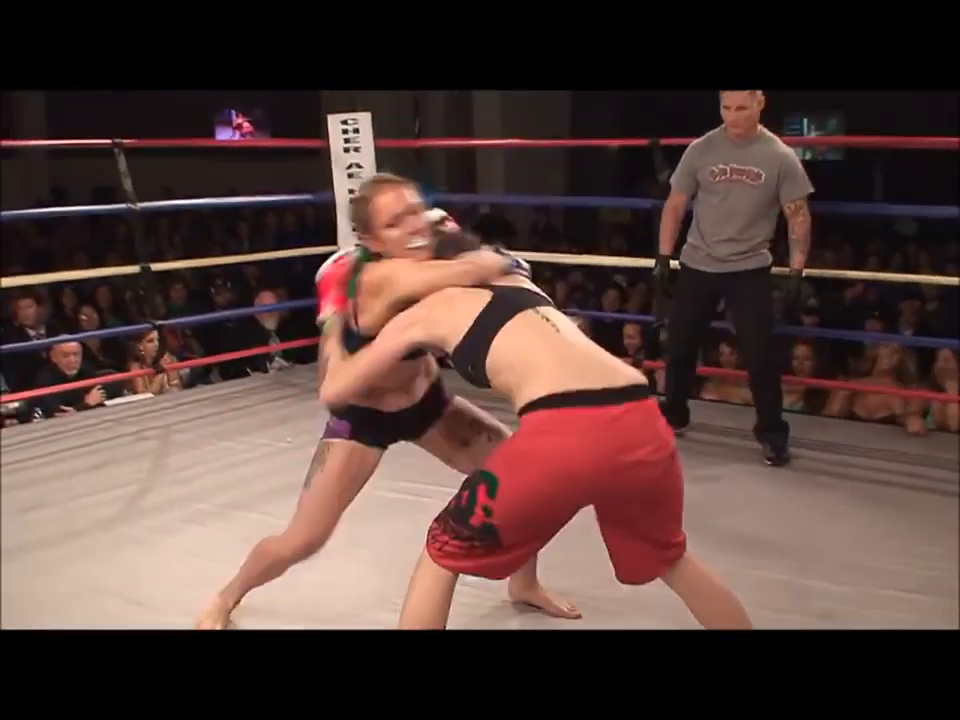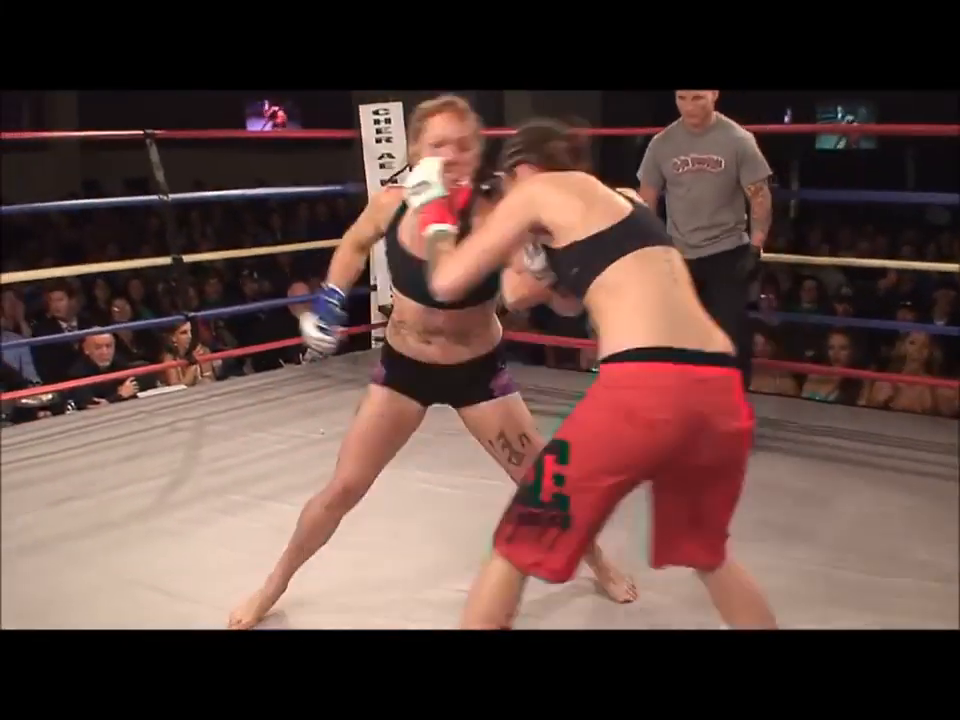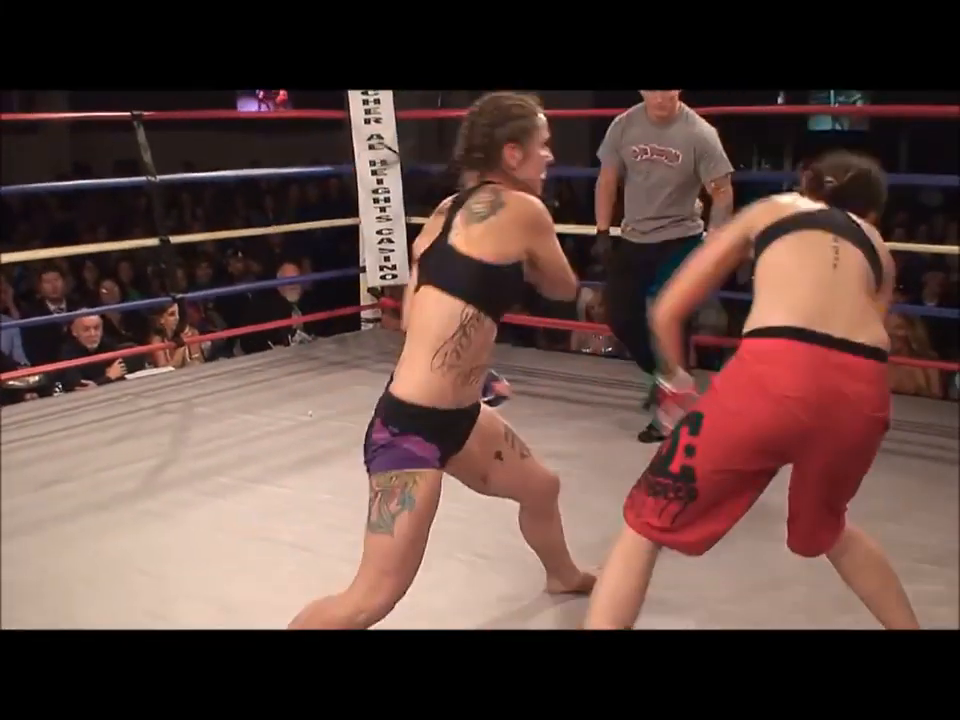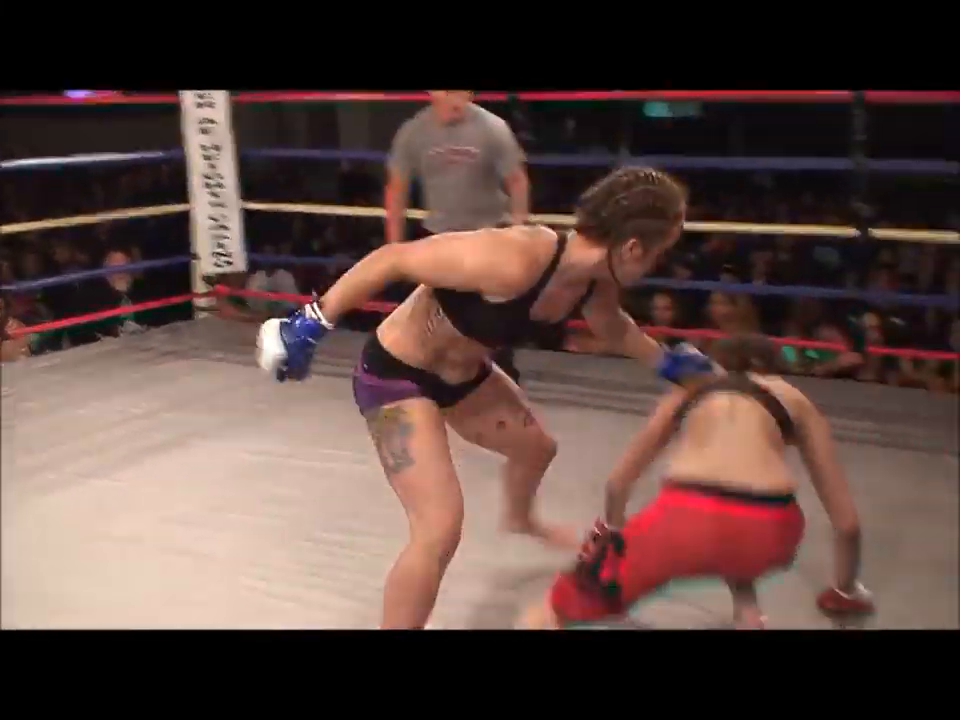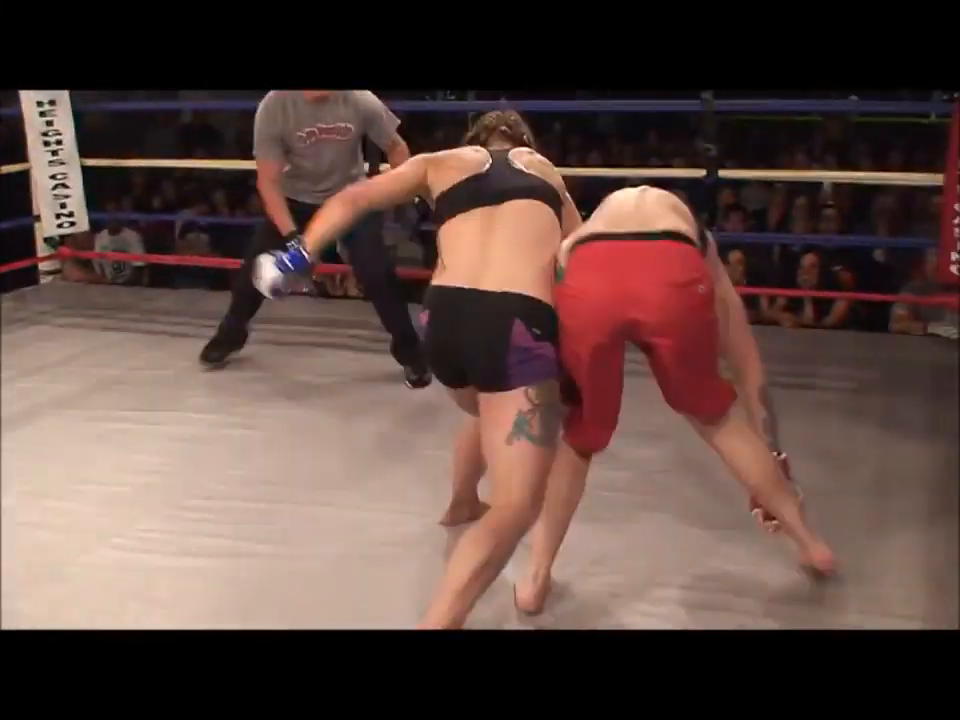
dt=0.5s
person 1, frame 1
left shoulder: (426, 264)
right shoulder: (376, 276)
right elbow: (476, 266)
right wrist: (503, 262)
left hip: (426, 402)
right hip: (359, 415)
right knee: (301, 540)
left ankle: (524, 584)
right ankle: (228, 596)
person 1, frame 2
right shoulder: (391, 201)
right elbow: (353, 246)
right wrist: (329, 298)
left hip: (479, 370)
right hip: (403, 364)
right knee: (343, 488)
left ankle: (593, 559)
right ankle: (275, 584)
person 1, frame 3
left shoulder: (449, 212)
right shoulder: (523, 211)
right elbow: (563, 289)
left hip: (454, 414)
right hip: (411, 424)
left knee: (542, 487)
right knee: (374, 596)
left ankle: (564, 577)
person 1, frame 4
left shoulder: (597, 275)
right shoulder: (513, 259)
left elbow: (615, 327)
right elbow: (390, 259)
left wrist: (671, 362)
right wrist: (313, 321)
left hip: (461, 373)
right hip: (398, 378)
left knee: (538, 447)
right knee: (440, 532)
left ankle: (519, 519)
person 1, frame 5
left shoulder: (443, 163)
right shoulder: (542, 165)
left elbow: (353, 199)
left wrist: (298, 253)
left hip: (451, 324)
right hip: (519, 324)
left knee: (491, 416)
right knee: (516, 513)
right ankle: (435, 626)
person 2, frame 1
left shoulder: (422, 315)
right shoulder: (515, 281)
left elbow: (333, 390)
left hip: (561, 436)
right hip: (640, 424)
left knee: (441, 557)
right knee: (670, 560)
person 2, frame 2
left shoulder: (540, 192)
right shoulder: (626, 200)
left elbow: (446, 286)
left wrist: (434, 215)
left hip: (642, 393)
right hip: (719, 394)
left knee: (516, 551)
right knee: (706, 556)
person 2, frame 3
left shoulder: (768, 209)
right shoulder: (877, 245)
left elbow: (667, 310)
left wrist: (677, 376)
left hip: (778, 375)
right hip: (863, 386)
left knee: (644, 529)
right knee: (826, 530)
person 2, frame 4
left shoulder: (689, 394)
right shoulder: (795, 402)
left elbow: (620, 480)
right elbow: (846, 518)
left wrist: (608, 528)
right wrist: (847, 589)
left hip: (681, 521)
right hip: (769, 531)
left knee: (556, 608)
person 2, frame 5
left shoulder: (583, 235)
right shoulder: (698, 240)
right elbow: (751, 371)
right wrist: (773, 455)
left hip: (591, 278)
right hip: (673, 276)
left knee: (582, 433)
right knee: (713, 416)
left ankle: (536, 582)
right ankle: (808, 542)
person 3, frame 1
left shoulder: (780, 157)
right shoulder: (700, 150)
left elbow: (798, 216)
right elbow: (675, 205)
left wrist: (796, 271)
right wrist: (663, 258)
left hip: (750, 270)
right hip: (696, 266)
left knee: (760, 357)
right knee: (680, 347)
left ankle: (772, 433)
right ankle: (674, 414)
person 3, frame 2
left shoulder: (738, 139)
right shoulder: (662, 143)
left elbow: (759, 194)
right elbow: (647, 199)
left wrist: (756, 248)
left hip: (728, 253)
right hip: (679, 255)
left knee: (732, 336)
person 3, frame 3
left shoulder: (699, 134)
right shoulder: (623, 126)
left elbow: (722, 191)
right elbow: (607, 179)
right wrist: (602, 232)
left hip: (678, 240)
right hip: (631, 239)
right knee: (619, 316)
person 3, frame 4
left shoulder: (491, 129)
right shoulder: (412, 133)
left elbow: (517, 182)
right elbow: (396, 191)
left wrist: (518, 227)
right wrist: (396, 246)
right hip: (437, 235)
person 3, frame 5
left shoulder: (360, 101)
right shoulder: (273, 108)
left elbow: (395, 146)
right elbow: (268, 180)
right wrist: (292, 235)
right hip: (293, 199)
left knee: (379, 274)
left ankle: (408, 351)
right ankle: (230, 336)
